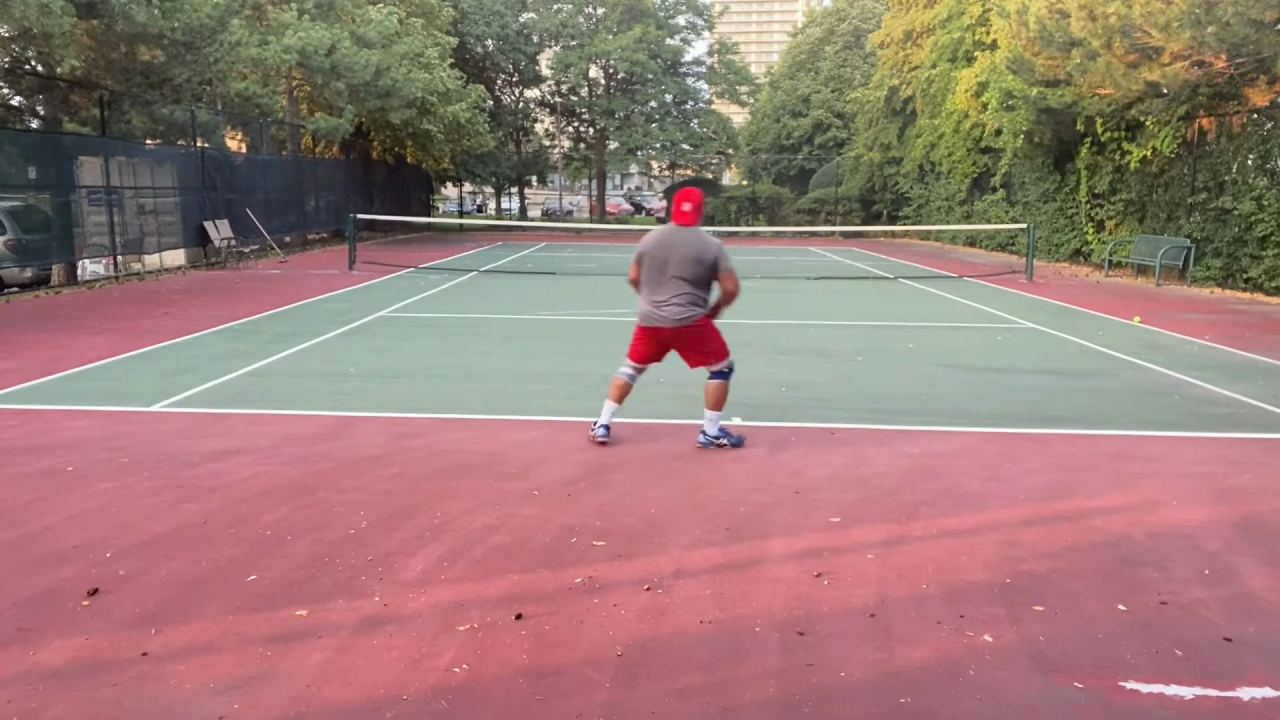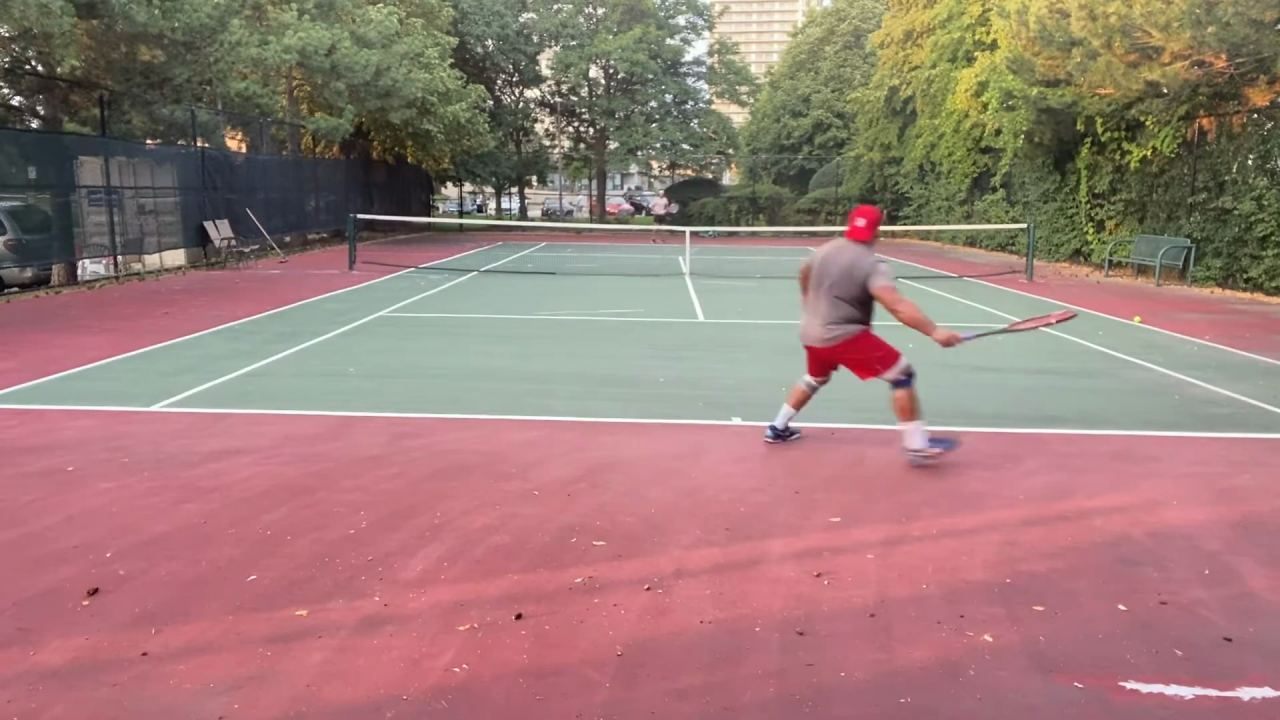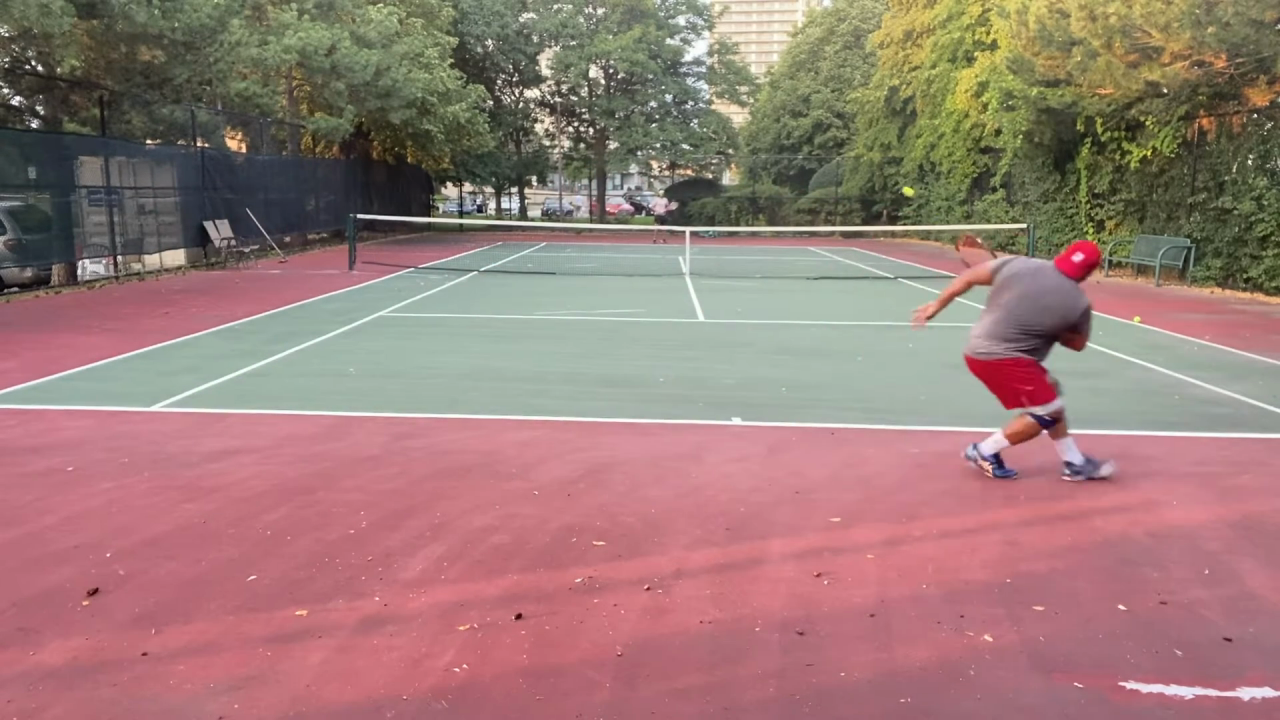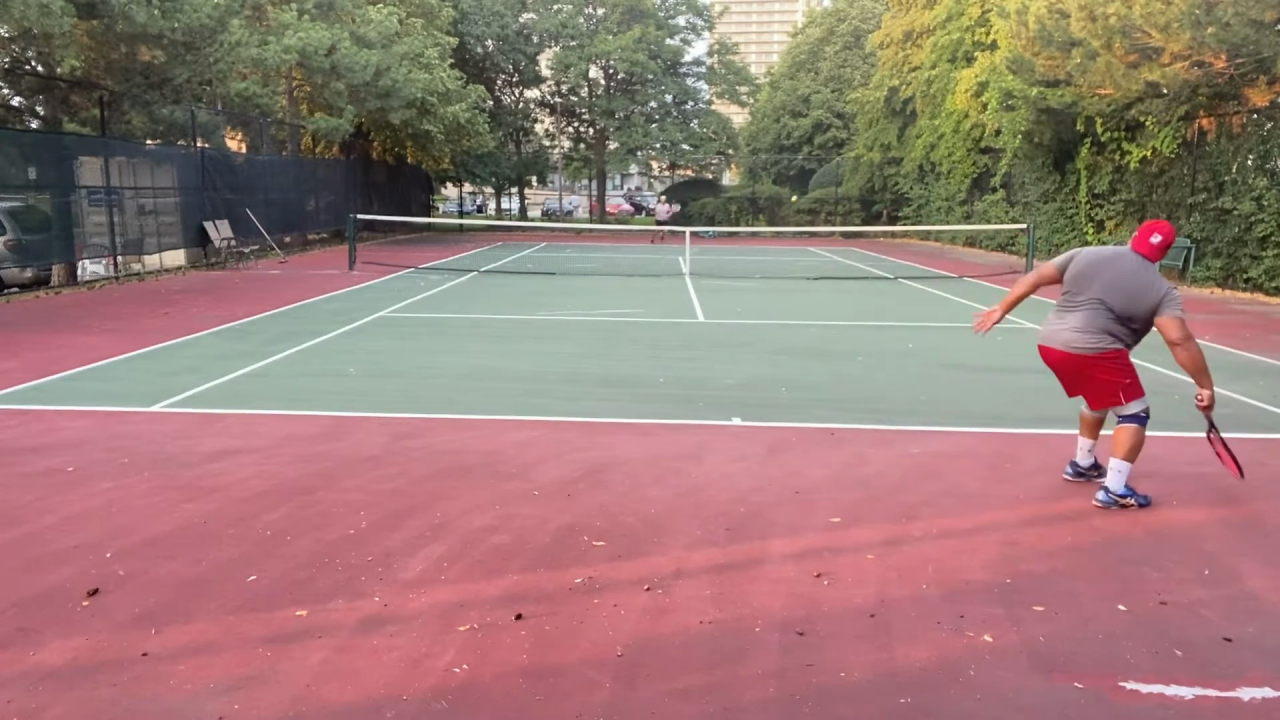
dt=0.5s
person 1, frame 1
left shoulder: (650, 238)
right shoulder: (712, 245)
left elbow: (634, 278)
right elbow: (731, 288)
right wrist: (716, 308)
left hip: (650, 320)
right hip: (690, 321)
left knee: (631, 367)
right knee: (722, 369)
left ankle: (602, 425)
right ankle: (711, 432)
person 1, frame 2
left shoulder: (826, 250)
right shoulder: (871, 265)
left elbow: (804, 273)
right elbow: (897, 305)
left wrist: (808, 299)
right wrist: (935, 331)
left hip: (814, 335)
right hip: (845, 336)
left knee: (815, 379)
right knee: (903, 375)
left ankle: (777, 428)
right ankle: (918, 444)
person 1, frame 3
left shoulder: (1016, 263)
right shoulder: (1078, 303)
left elbow: (970, 277)
right elbow: (1077, 343)
left wrist: (937, 305)
left hip: (980, 348)
right hip: (1002, 357)
left knee: (1049, 393)
right knee: (1047, 413)
left ankle: (1074, 462)
right ankle: (985, 452)
person 1, frame 4
left shoulder: (1085, 255)
right shoulder: (1161, 290)
left elbow: (1035, 278)
right elbow: (1180, 339)
left wrist: (1001, 309)
right wrist: (1205, 386)
left hip: (1051, 344)
right hip: (1096, 352)
left knee: (1100, 397)
right knee: (1135, 414)
left ankle: (1082, 464)
right ankle: (1114, 490)
